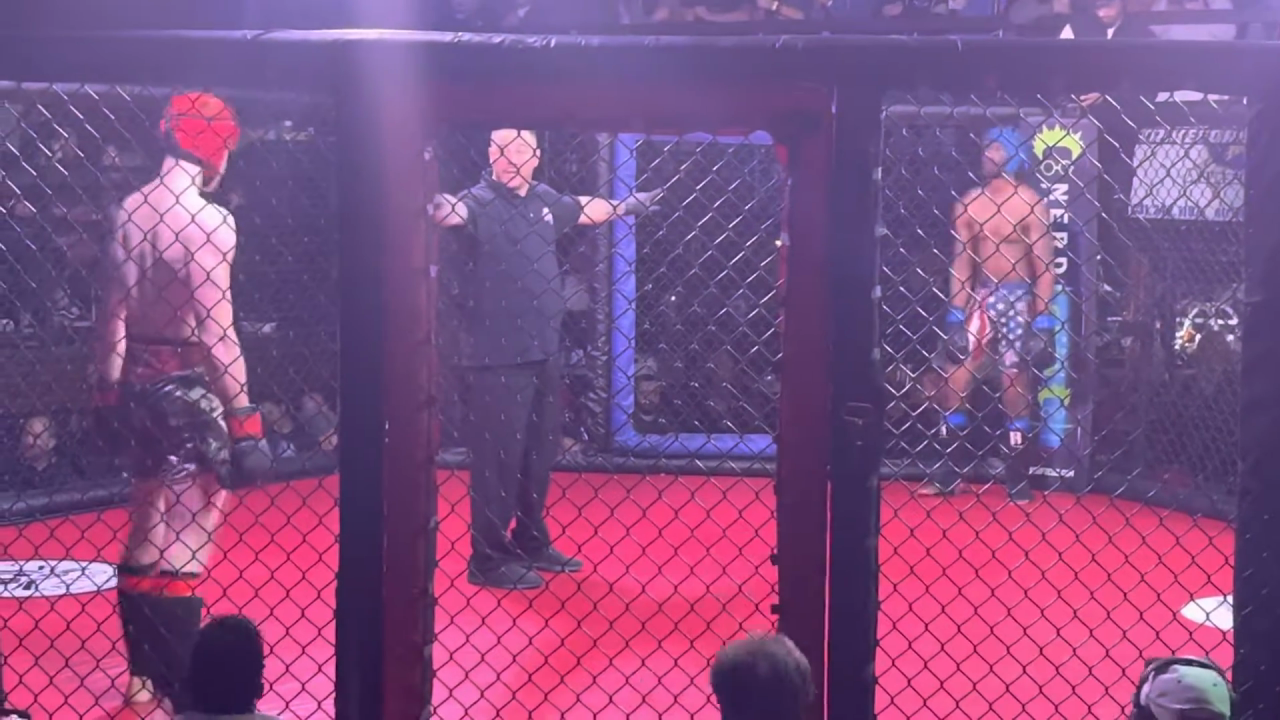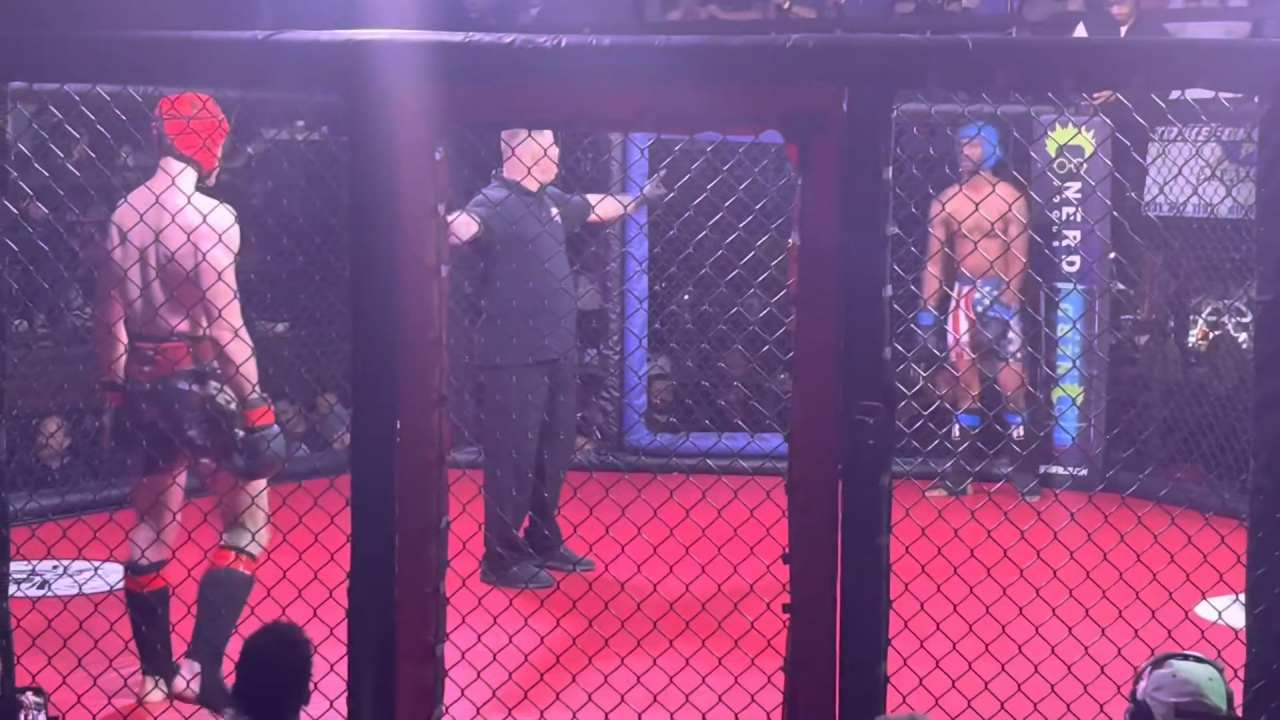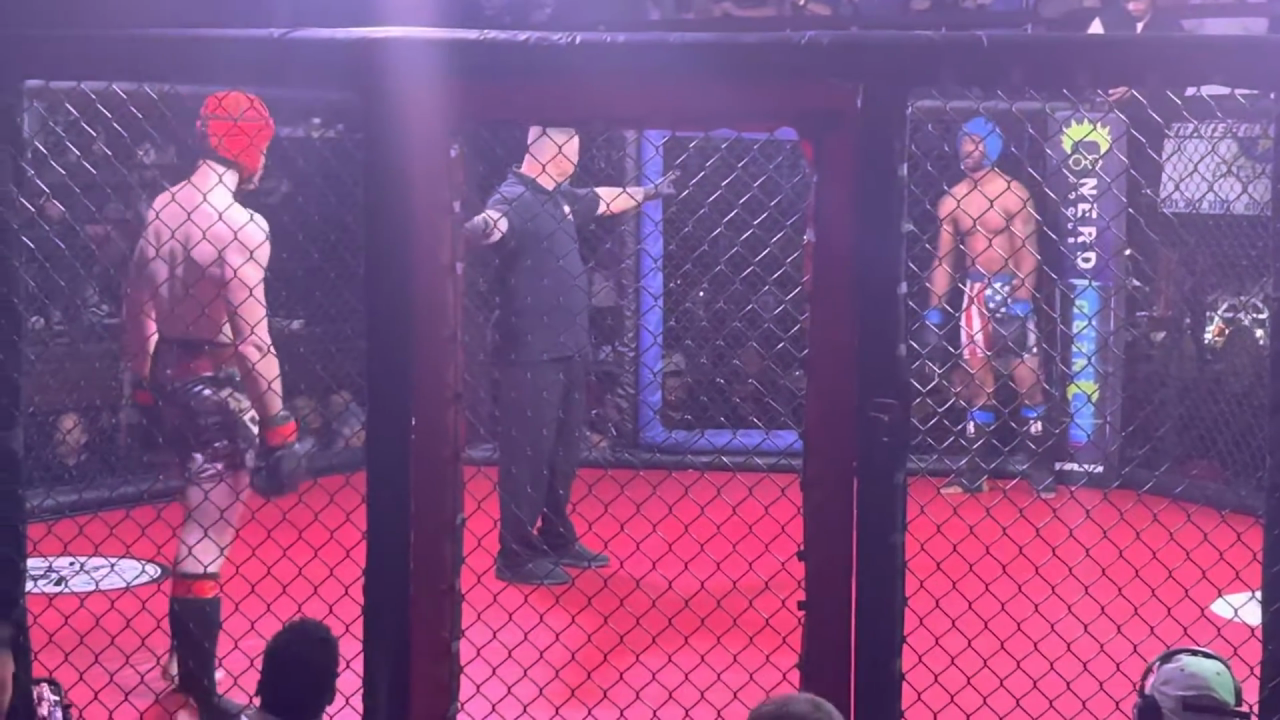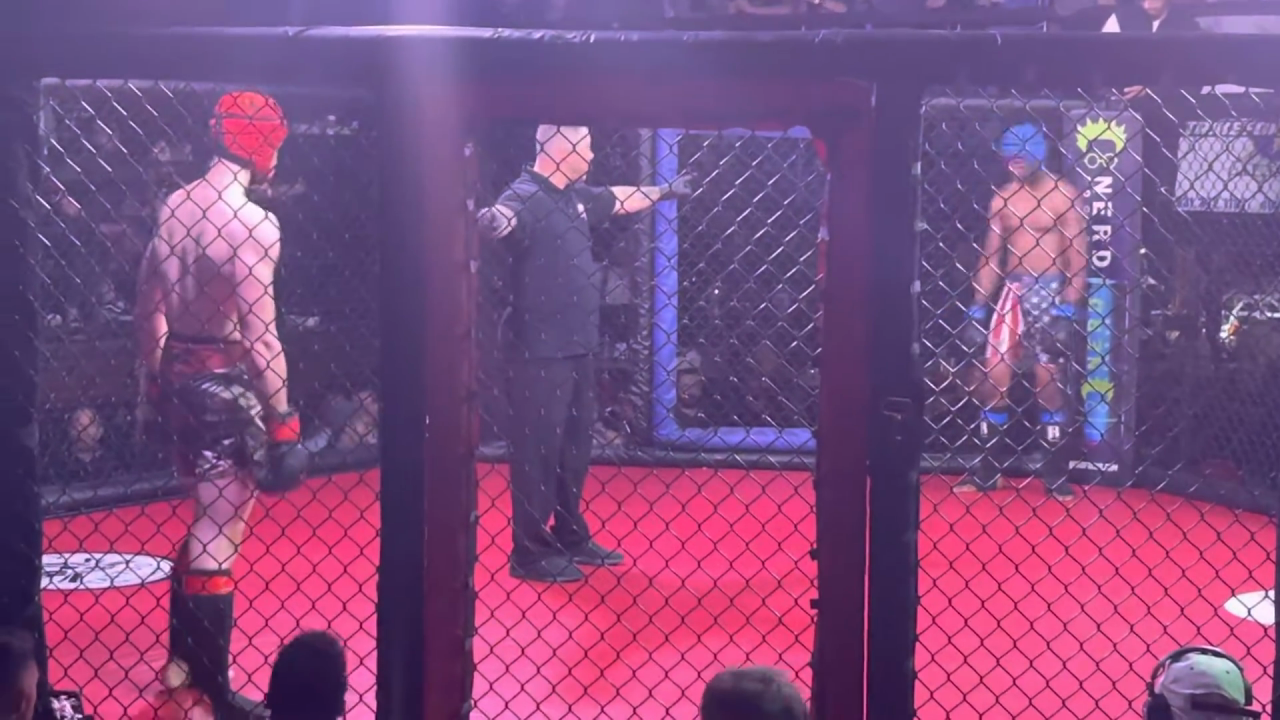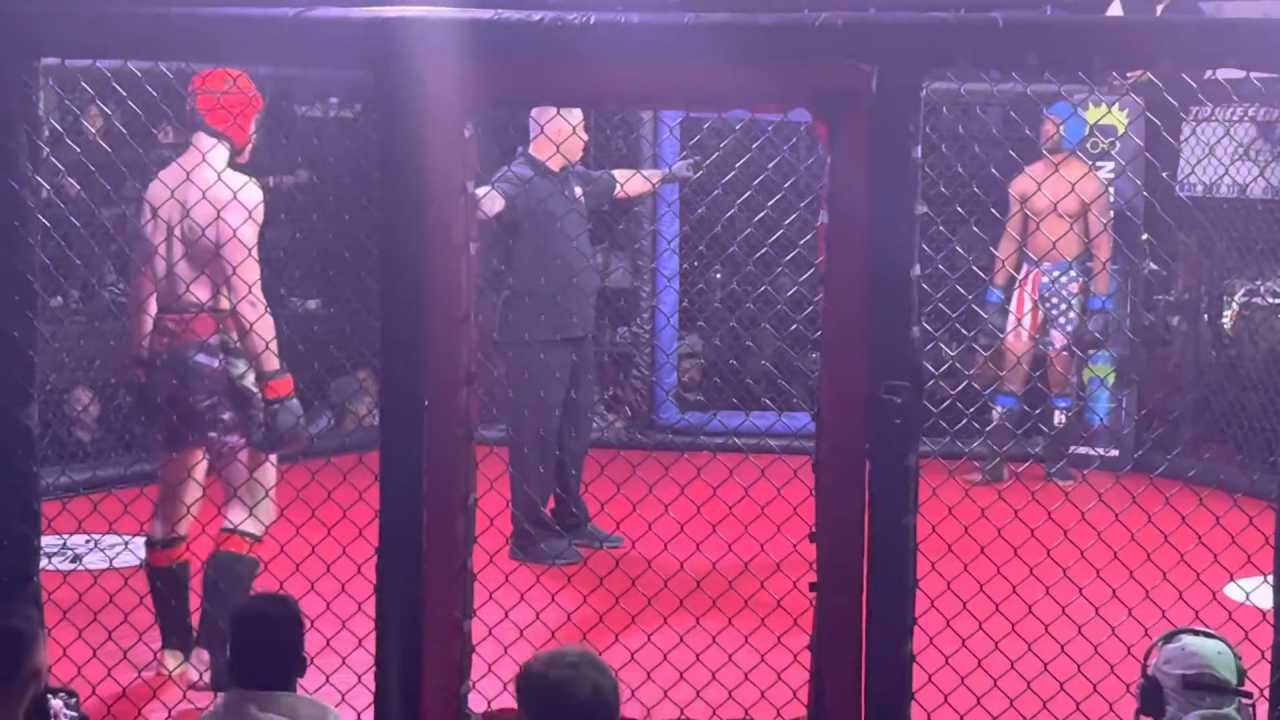
dt=0.5s
person 1, frame 1
left shoulder: (130, 209)
right shoulder: (209, 221)
left elbow: (113, 315)
right elbow: (217, 335)
left wrist: (108, 392)
right wrist: (245, 422)
left hip: (137, 380)
right hip: (185, 384)
left knee: (148, 528)
right knee: (187, 539)
left ankle: (144, 674)
right ankle: (175, 691)
person 1, frame 2
left shoulder: (125, 211)
right shoulder: (211, 216)
left elbow: (108, 317)
right elbow: (226, 330)
left wrist: (118, 392)
right wrist: (258, 411)
left hip: (143, 381)
right hip: (196, 380)
left knee: (152, 529)
right knee: (246, 520)
left ankle: (156, 674)
right ankle: (198, 667)
person 1, frame 3
left shoulder: (162, 207)
right shoulder: (241, 225)
left elbow: (138, 310)
right elbow: (252, 341)
left wrist: (143, 389)
right wrist: (278, 427)
left hip: (169, 377)
right hip: (216, 386)
left knee: (199, 530)
right knee: (207, 543)
left ankle: (184, 662)
person 1, frame 4
left shoulder: (175, 205)
right shoulder: (251, 221)
left elbow: (149, 305)
right elbow: (258, 338)
left wrist: (155, 382)
right wrist: (283, 427)
left hip: (178, 375)
right hip: (223, 382)
left knee: (208, 522)
right knee: (218, 539)
left ankle: (183, 659)
person 1, frame 5
left shoulder: (161, 184)
right shoulder: (237, 189)
left elbow: (142, 288)
right elbow: (247, 301)
left wrist: (146, 364)
right wrist: (277, 387)
left hip: (166, 352)
right hip: (214, 354)
left knee: (175, 501)
right knee: (253, 500)
left ankle: (175, 643)
right ankle: (212, 651)
person 2, frame 1
left shoulder: (545, 198)
right shoulder: (480, 200)
left elbow: (582, 209)
right elbow: (454, 212)
left wrist: (625, 206)
right wrist: (437, 207)
left hip: (544, 351)
right hip: (498, 357)
left knee: (540, 451)
right knee: (499, 456)
left ankle: (531, 543)
right ankle: (489, 558)
person 2, frame 2
left shoulder: (550, 199)
right shoulder: (494, 202)
left elbow: (591, 207)
right elbow: (466, 224)
left wrist: (638, 199)
right wrist: (451, 228)
left hip: (557, 350)
right hip: (514, 356)
left knee: (555, 449)
right knee: (513, 455)
left ankle: (544, 542)
right ankle: (502, 557)
person 2, frame 3
left shoulder: (560, 197)
right shoulder: (514, 198)
left elbow: (603, 201)
right elbow: (494, 221)
left wrist: (648, 192)
right wrist: (480, 228)
left hip: (568, 348)
right hip: (530, 354)
left knee: (564, 448)
right knee: (529, 451)
left ankle: (558, 539)
right ankle: (518, 554)
person 2, frame 4
left shoulder: (576, 196)
right shoulder: (525, 195)
left elbow: (618, 199)
right elbow: (504, 216)
left wrist: (664, 191)
right wrist: (490, 221)
left hip: (577, 346)
right hip: (540, 351)
left knee: (575, 446)
right knee: (539, 450)
left ankle: (571, 537)
right ankle: (531, 551)
person 2, frame 5
left shoulder: (575, 178)
right shoulder: (519, 178)
left elbow: (620, 183)
right elbow: (493, 200)
left wrist: (666, 175)
right wrist: (475, 201)
left hip: (575, 329)
right hip: (535, 334)
left knee: (574, 430)
right knee: (537, 433)
left ankle: (570, 520)
right ankle: (530, 534)
person 3, frame 1
left shoulder: (1030, 204)
right shoulder: (967, 205)
left elbow: (1044, 267)
right elbow: (961, 263)
left wrist: (1043, 323)
right wrist: (955, 318)
left hip: (1018, 301)
right hip: (980, 301)
left knee: (1015, 395)
right knee: (952, 386)
left ankle: (1017, 479)
right ankle: (950, 469)
person 3, frame 2
left shoulder: (1010, 197)
right shoulder: (944, 202)
left elbow: (1018, 260)
right elbow: (935, 261)
left wrist: (1000, 312)
right wrist: (927, 315)
left hip: (1002, 297)
right hip: (963, 296)
left knee: (1012, 386)
right knee: (964, 386)
left ankle: (1023, 472)
right ankle: (959, 473)
person 3, frame 3
left shoulder: (1014, 194)
right shoulder: (951, 201)
left elbow: (1029, 255)
right elbow: (943, 260)
left wrist: (1019, 308)
right wrist: (933, 314)
left hip: (1012, 291)
right hip: (974, 293)
left knee: (1028, 380)
right knee: (978, 383)
left ankle: (1039, 467)
right ankle: (975, 470)
person 3, frame 4
left shoulder: (1065, 196)
right shoulder: (1002, 199)
left elbow: (1077, 258)
right elbow: (990, 257)
left wrist: (1068, 312)
right wrist: (977, 311)
left hip: (1050, 292)
right hip: (1012, 291)
left knee: (1051, 383)
right knee: (993, 379)
left ankle: (1055, 473)
right ankle: (987, 469)
person 3, frame 5
left shoulder: (1089, 182)
right shoulder: (1023, 180)
left elbow: (1102, 245)
right elbow: (1010, 239)
left wrist: (1100, 304)
right wrist: (995, 295)
left hip: (1068, 280)
right hip: (1029, 277)
left knee: (1061, 370)
right knee: (1011, 364)
left ankle: (1056, 458)
right ankle: (994, 459)
